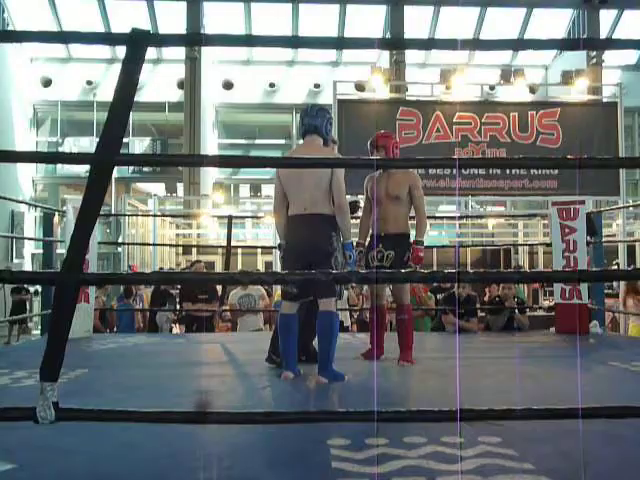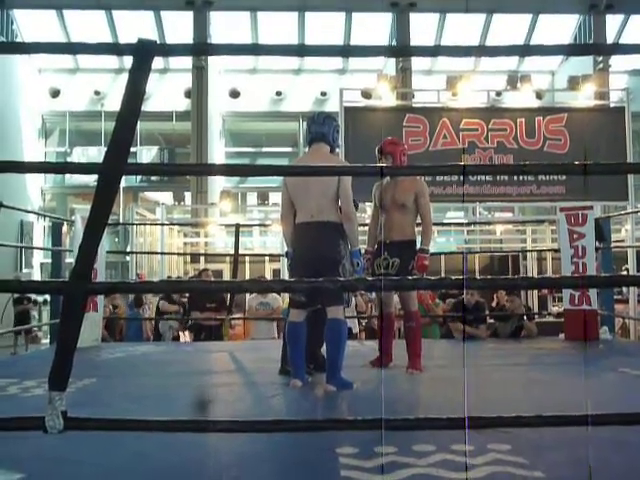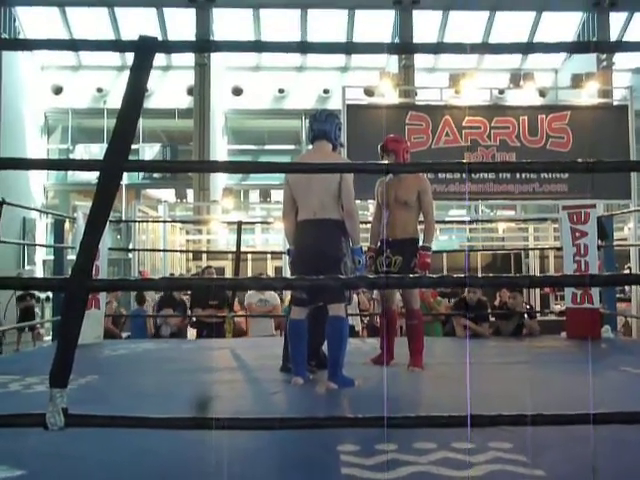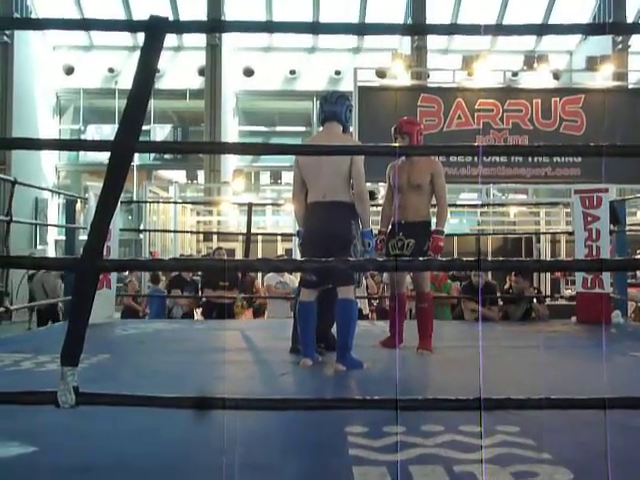
dt=1s
person 1, frame 1
right shoulder: (331, 157)
left elbow: (278, 209)
right elbow: (340, 205)
left wrist: (284, 241)
right wrist: (347, 240)
left hip: (294, 232)
right hip: (323, 230)
left knee: (289, 300)
right knee: (327, 300)
left ankle: (288, 366)
right ankle: (325, 369)
person 1, frame 2
left shoulder: (293, 168)
right shoulder: (338, 165)
left elbow: (285, 217)
right elbow: (348, 213)
left wrist: (291, 249)
right wrist: (355, 249)
left hip: (302, 239)
right hip: (330, 237)
left knee: (297, 309)
right knee: (335, 308)
left ankle: (297, 374)
right ankle: (333, 377)
person 1, frame 3
left shoulder: (294, 166)
right shoulder: (340, 163)
left elbow: (287, 214)
right elbow: (349, 210)
left wrist: (293, 247)
right wrist: (357, 246)
left hip: (303, 237)
right hip: (331, 235)
left knee: (299, 306)
right knee: (337, 306)
left ankle: (298, 372)
right ankle: (335, 375)
person 1, frame 4
left shoulder: (305, 148)
right shoulder: (351, 145)
left elbow: (297, 196)
right elbow: (360, 192)
left wrist: (302, 228)
right wrist: (366, 228)
left hip: (314, 219)
right hip: (341, 217)
left knee: (308, 287)
right knee: (346, 287)
left ankle: (307, 353)
right ankle: (343, 356)
person 2, frame 1
left shoulder: (410, 177)
right shoulder: (370, 180)
left elbow: (421, 214)
left wrist: (418, 244)
right wrist: (360, 244)
left hip: (399, 240)
right hip: (376, 240)
left knee: (401, 296)
right knee: (376, 295)
left ankle: (406, 351)
right ankle: (376, 347)
person 2, frame 2
left shoulder: (417, 184)
right shoulder: (378, 187)
left elbow: (427, 222)
left wrist: (423, 252)
right wrist: (368, 251)
left hip: (405, 247)
right hip: (382, 248)
left knee: (409, 303)
right knee: (384, 303)
left ankle: (415, 358)
right ankle: (385, 354)
person 2, frame 3
left shoulder: (419, 182)
right shoulder: (381, 185)
left elbow: (429, 219)
left wrist: (425, 250)
right wrist: (371, 249)
left hip: (408, 245)
right hip: (385, 246)
left knee: (411, 300)
right knee: (386, 300)
left ankle: (416, 356)
right ankle: (386, 352)
person 2, frame 4
left shoulder: (432, 165)
right shoulder: (393, 168)
left elbow: (442, 203)
left wrist: (439, 233)
right wrist: (382, 232)
left hip: (420, 229)
right hip: (397, 229)
left knee: (422, 283)
right knee: (395, 283)
left ankle: (425, 339)
right ankle: (395, 335)
